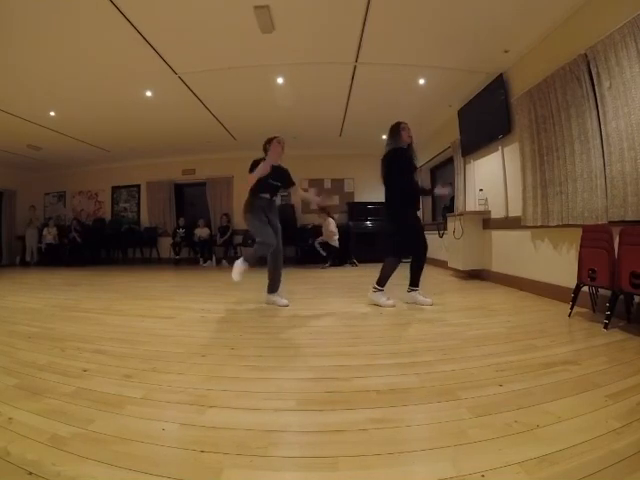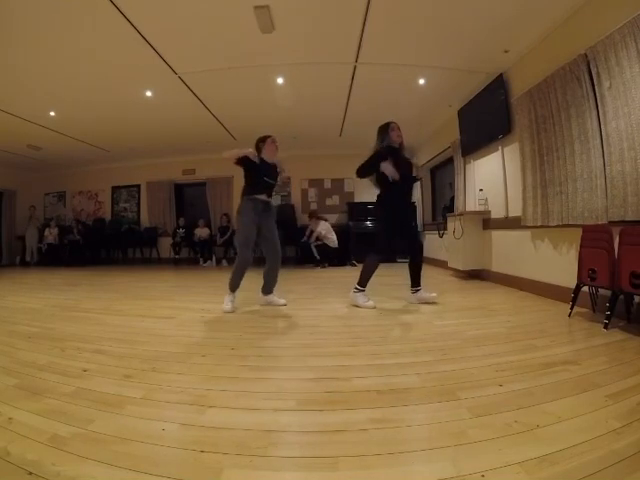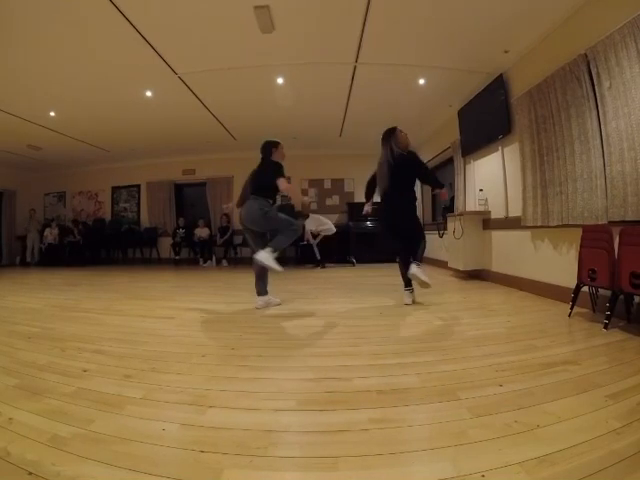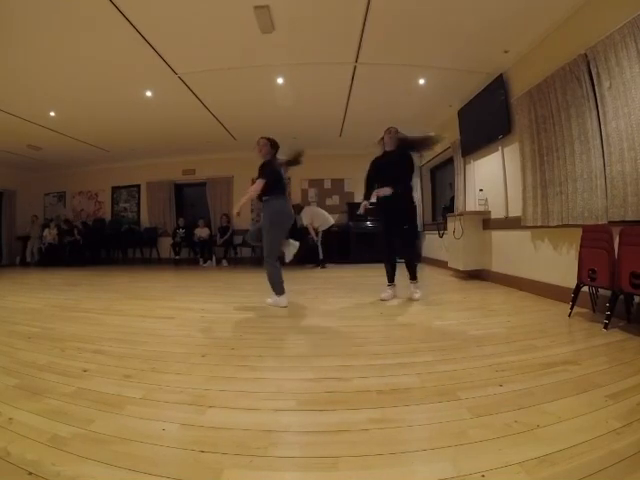
dt=0.4s
person 1, frame 1
left shoulder: (405, 156)
right shoulder: (394, 155)
right elbow: (393, 181)
left wrist: (432, 191)
left hip: (407, 210)
right hip: (398, 210)
left knee: (420, 248)
right knee: (399, 249)
left ankle: (413, 291)
right ankle: (377, 291)
person 1, frame 2
left shoulder: (401, 157)
right shoulder: (383, 153)
left elbow: (407, 180)
right elbow: (361, 172)
right wrist: (382, 166)
left hip: (403, 209)
right hip: (389, 207)
left knee: (416, 247)
right knee: (382, 247)
left ankle: (417, 291)
right ankle: (358, 291)
person 1, frame 3
left shoulder: (385, 163)
right shoulder: (409, 157)
left elbow: (372, 183)
right elbow: (427, 175)
left wrist: (368, 201)
right wrist: (440, 187)
left hip: (388, 213)
right hip: (406, 211)
left knee: (402, 248)
right knee: (417, 240)
left ankle: (408, 291)
right ankle: (416, 267)
person 1, frame 4
left shoulder: (404, 156)
right shoulder: (378, 161)
left elbow: (405, 181)
right elbow: (370, 182)
left wrist: (391, 189)
right wrist: (366, 199)
left hip: (405, 207)
right hip: (386, 210)
left knee: (408, 246)
right knee: (388, 247)
left ankle: (414, 283)
right ankle: (391, 286)
person 2, frame 1
left shoulder: (283, 171)
right shoulder: (259, 163)
left elbow: (296, 191)
right elbow: (249, 184)
left wrist: (313, 198)
right wrist: (261, 170)
left hip: (271, 210)
right hip: (255, 208)
left knee: (277, 253)
right knee: (268, 242)
left ankle: (273, 294)
right ankle: (243, 262)
person 2, frame 2
left shoulder: (274, 168)
right shoulder: (252, 161)
left wrist: (280, 170)
right wrist: (245, 153)
left hip: (267, 212)
right hip: (249, 209)
left knee: (275, 254)
right knee: (245, 255)
left ankle: (267, 294)
right ankle: (230, 295)
person 2, frame 3
left shoulder: (261, 169)
right shoulder: (273, 166)
left elbow: (248, 190)
right elbow: (283, 187)
left wrist: (236, 204)
left hip: (247, 212)
right hip: (258, 211)
left knee: (261, 253)
right knee: (294, 227)
left ankle: (262, 297)
right ankle: (267, 253)
person 2, frame 4
left shoulder: (267, 166)
right shoulder: (275, 167)
left elbow: (257, 188)
left wrist: (239, 205)
left hip: (276, 211)
right hip: (279, 211)
left knee: (270, 255)
right knee: (252, 235)
left ankle: (280, 296)
right ankle: (287, 244)
